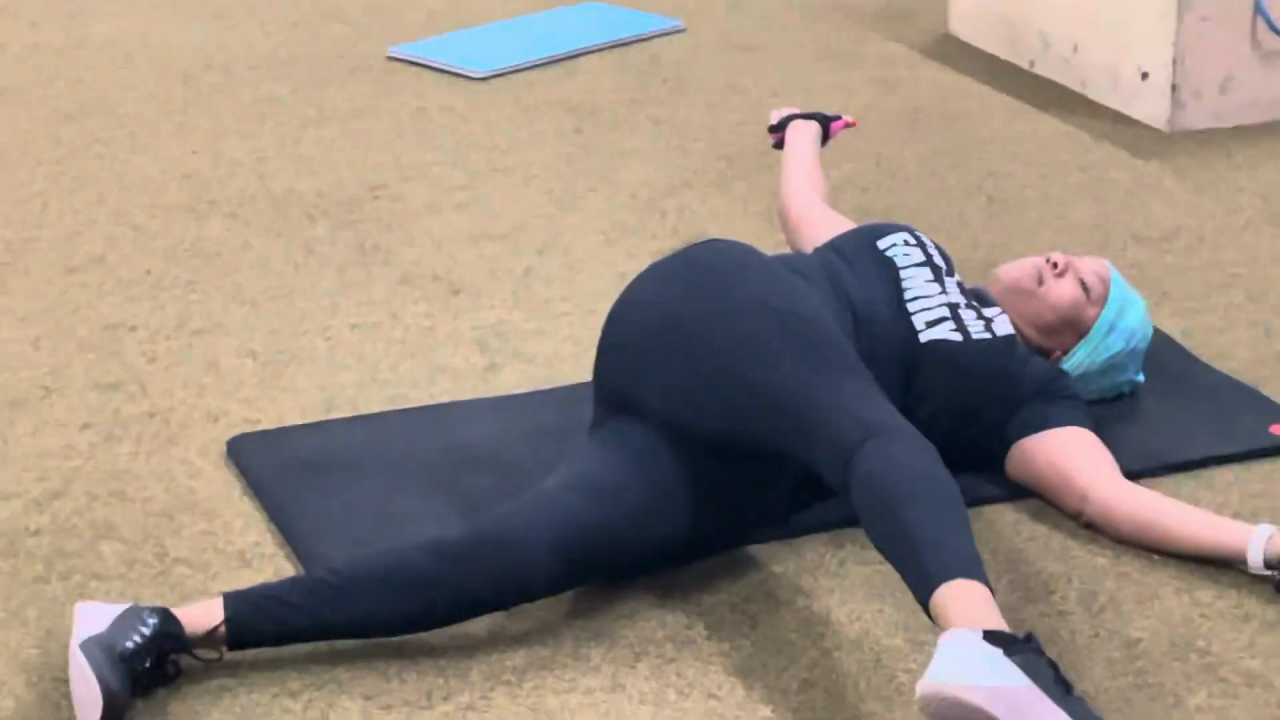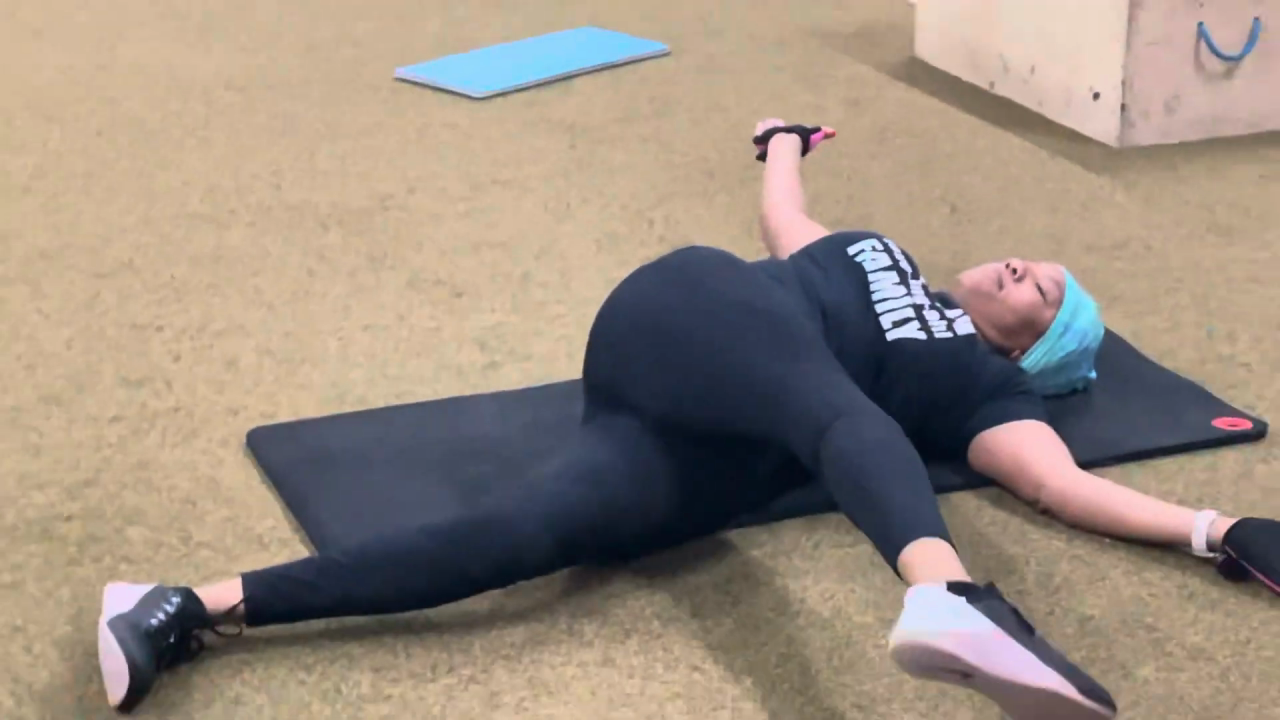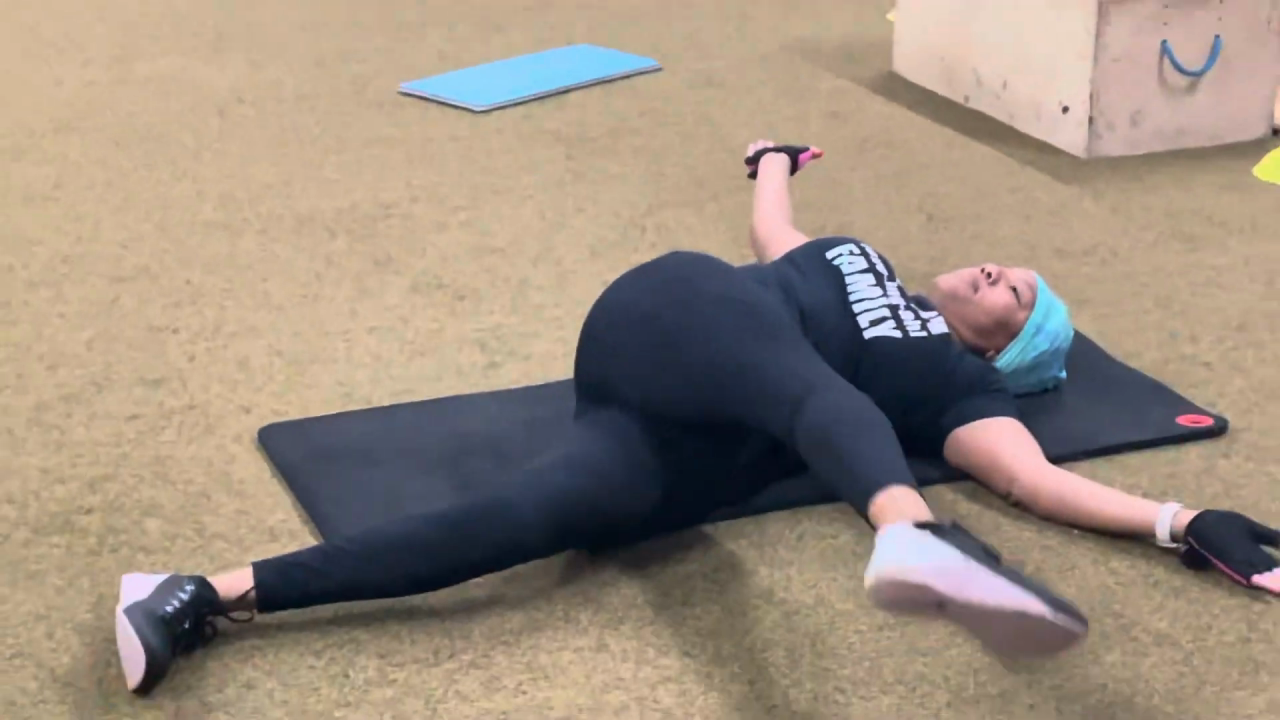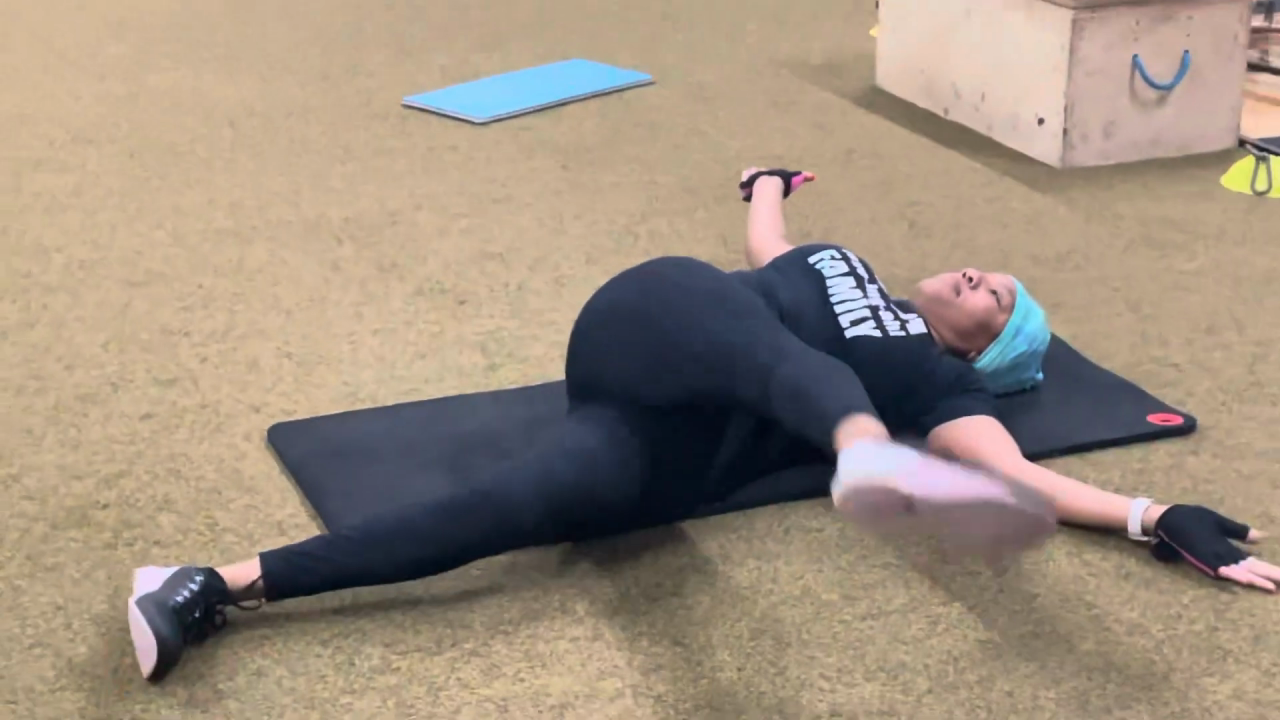
dt=0.1s
person 1, frame 1
left shoulder: (1016, 393)
right shoulder: (899, 246)
left elbow: (1106, 498)
right elbow: (804, 218)
right wrist: (799, 136)
left hip: (717, 474)
right hip: (706, 309)
left knee: (532, 550)
right knee: (869, 433)
person 1, frame 2
left shoulder: (982, 383)
right shoulder: (863, 246)
left elbow: (1068, 488)
right elbow: (781, 223)
right wrist: (781, 146)
left hip: (702, 459)
right hip: (689, 306)
left knee: (530, 529)
right knee: (841, 414)
person 1, frame 3
left shoulder: (959, 385)
right shoulder: (853, 255)
left elbow: (1036, 483)
right elbow: (770, 236)
right wrist: (769, 164)
left hip: (689, 453)
right hip: (669, 313)
left knee: (530, 516)
right knee: (819, 393)
left ankle: (207, 598)
person 1, frame 4
left shoulder: (941, 382)
right shoulder: (841, 258)
left elbow: (1022, 474)
right elbow: (762, 248)
left wrist: (1162, 518)
right wrist: (766, 186)
left hip: (680, 445)
right hip: (657, 310)
left knee: (524, 499)
right knee: (802, 370)
left ankle: (218, 587)
